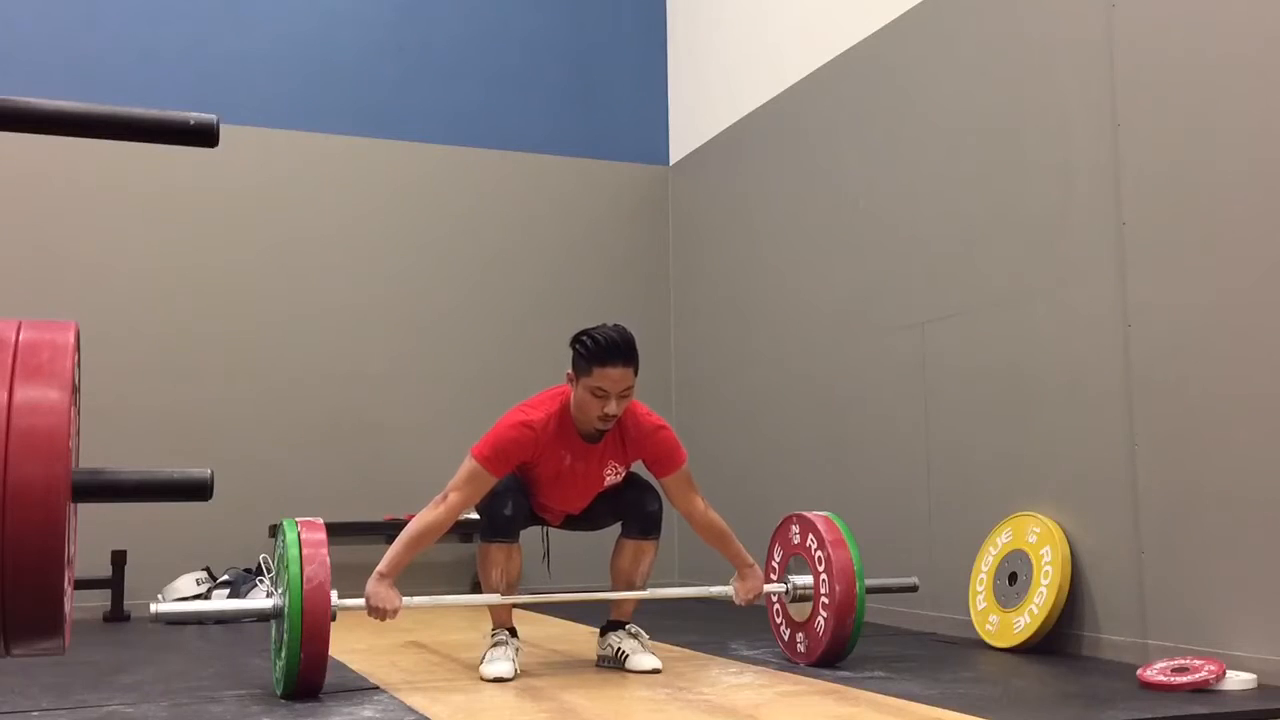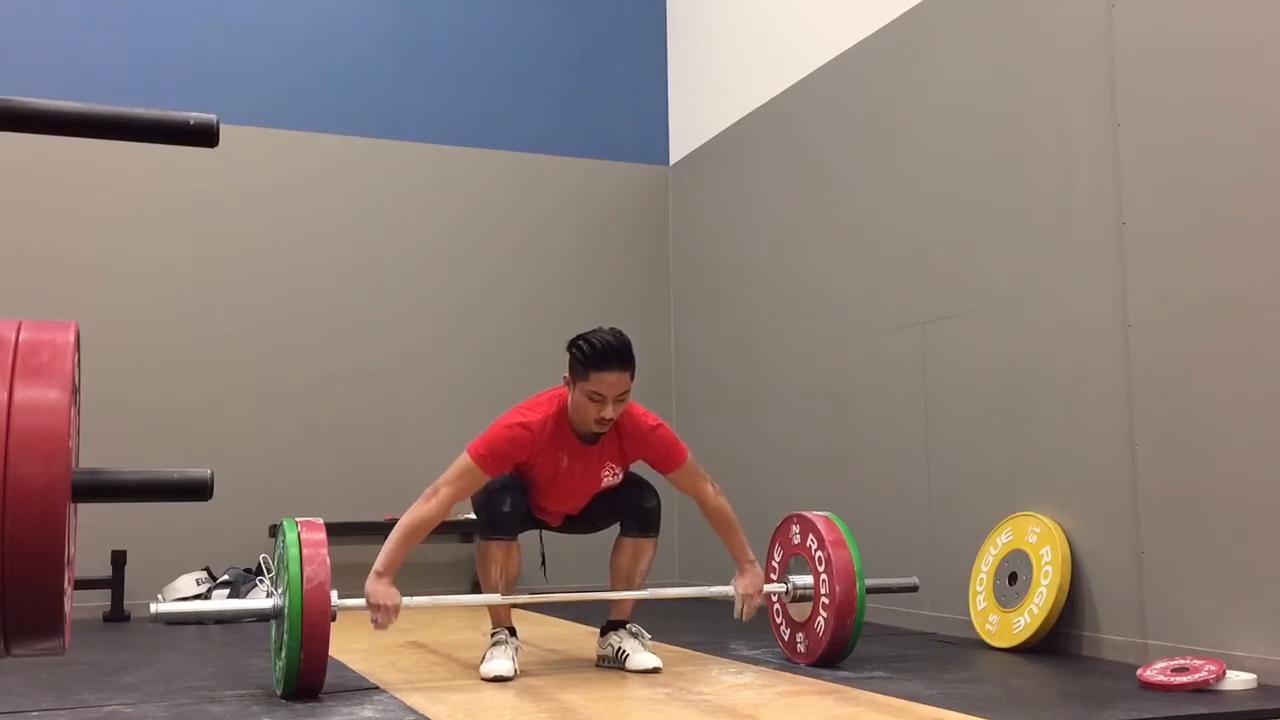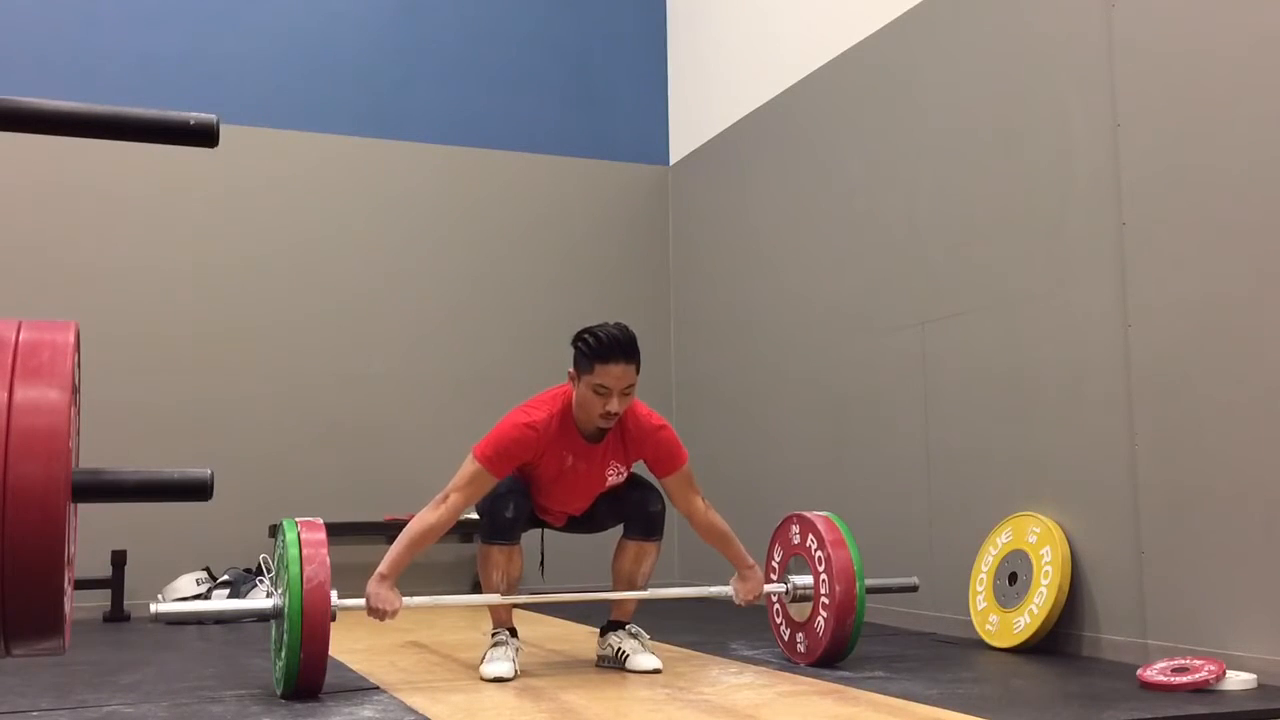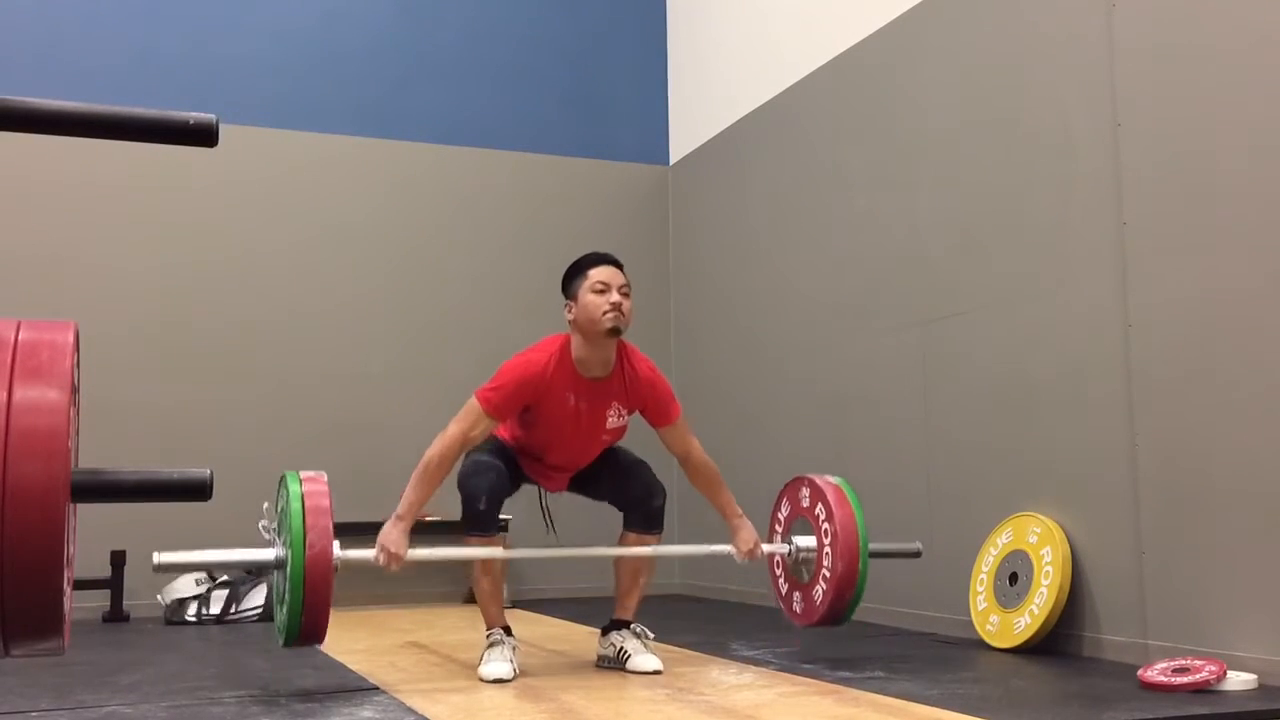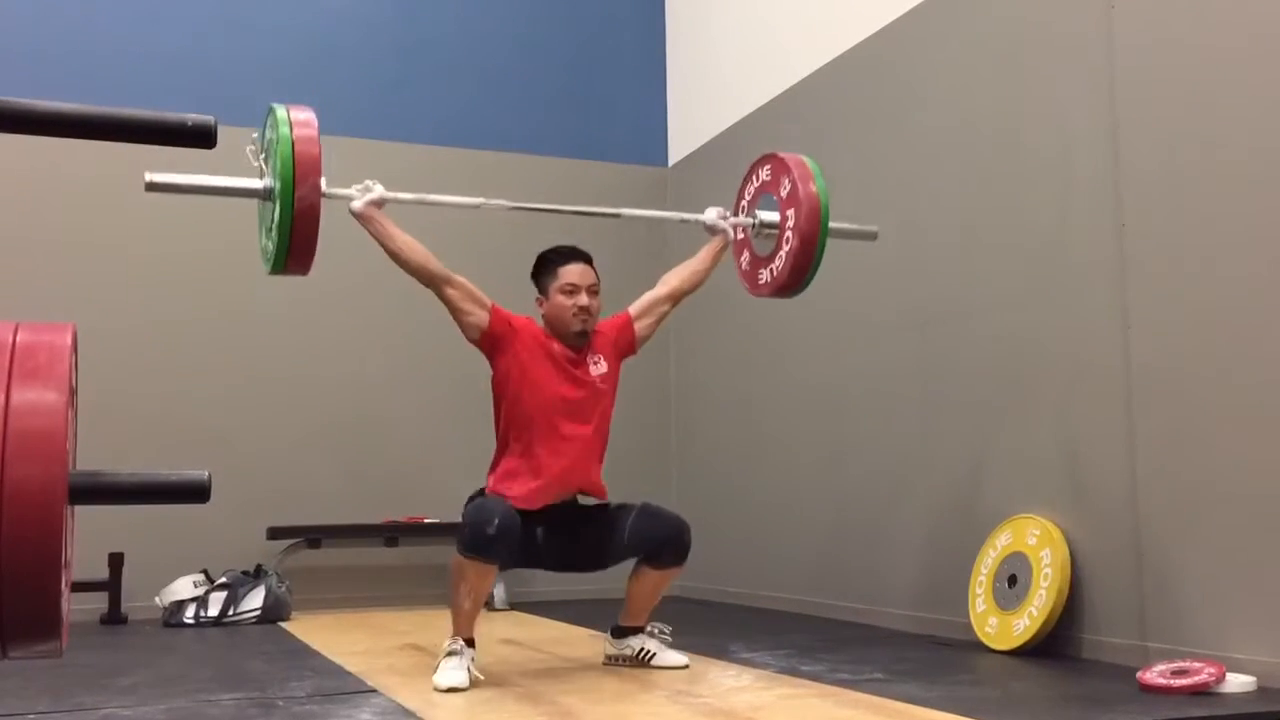
dt=1s
person 1, frame 1
left shoulder: (648, 430)
right shoulder: (528, 425)
left elbow: (694, 506)
right elbow: (449, 503)
left wrist: (746, 568)
right wrist: (383, 576)
left hip: (587, 503)
right hip: (526, 497)
left knee: (646, 505)
right knee: (500, 504)
left ankle: (617, 634)
right ankle: (503, 638)
person 1, frame 2
left shoulder: (645, 429)
right shoulder: (525, 426)
left elbow: (706, 491)
right elbow: (439, 496)
left wrist: (747, 566)
right wrist: (381, 575)
left hip: (583, 507)
right hip: (523, 501)
left knee: (643, 502)
right knee: (497, 501)
left ankle: (617, 633)
right ankle: (502, 638)
person 1, frame 3
left shoulder: (649, 430)
right shoulder: (531, 425)
left elbow: (695, 505)
right elbow: (450, 502)
left wrist: (746, 569)
right wrist: (383, 578)
left hip: (587, 506)
right hip: (525, 499)
left knee: (648, 505)
right knee: (501, 506)
left ankle: (617, 634)
right ankle: (503, 638)
person 1, frame 4
left shoulder: (641, 376)
right shoulder: (534, 368)
left elbow: (689, 452)
right elbow: (454, 440)
left wrist: (738, 522)
right wrist: (399, 523)
left hip: (584, 459)
right hip: (515, 450)
left knee: (648, 496)
right knee: (478, 491)
left ankle: (619, 633)
right ankle: (498, 639)
person 1, frame 5
left shoulder: (611, 343)
right shoulder: (512, 340)
left elbow: (670, 291)
right elbow: (441, 279)
left wrist: (719, 238)
right wrist: (369, 213)
left hip: (579, 523)
right hip: (515, 514)
left knee: (670, 534)
right knee: (487, 522)
left ankle: (628, 636)
right ankle: (459, 649)
